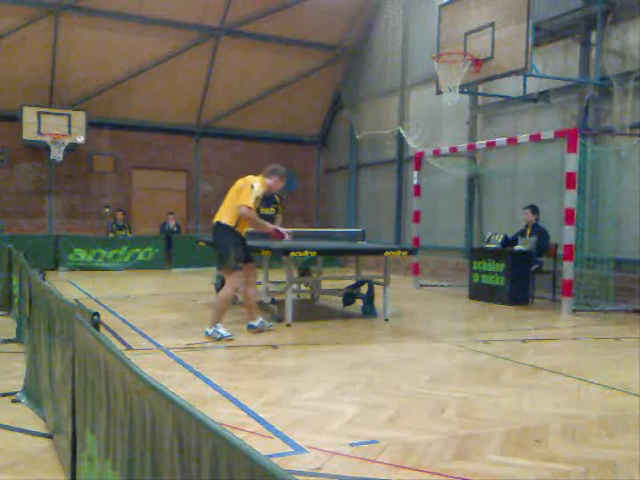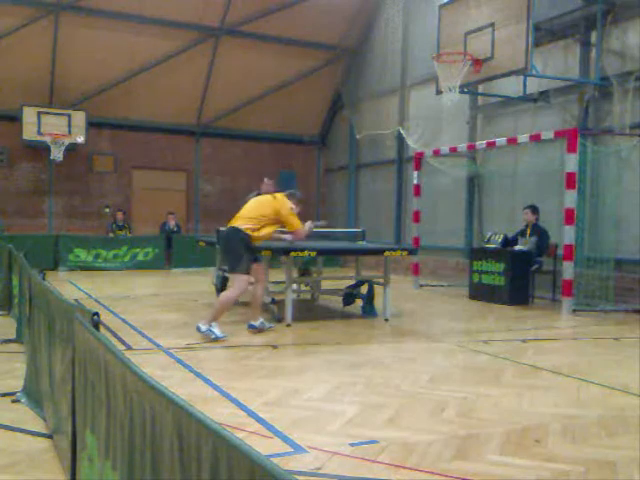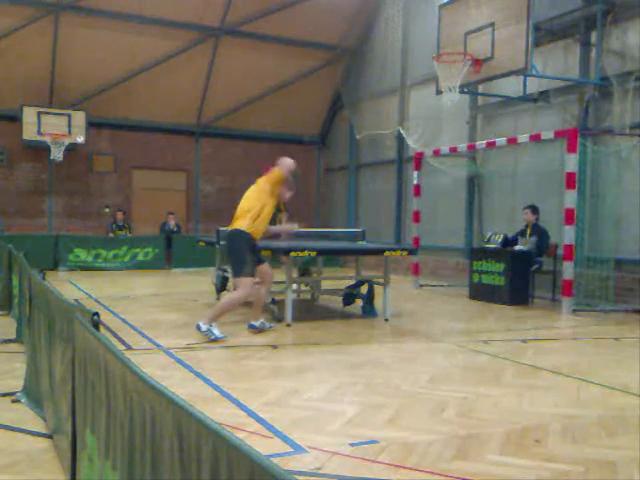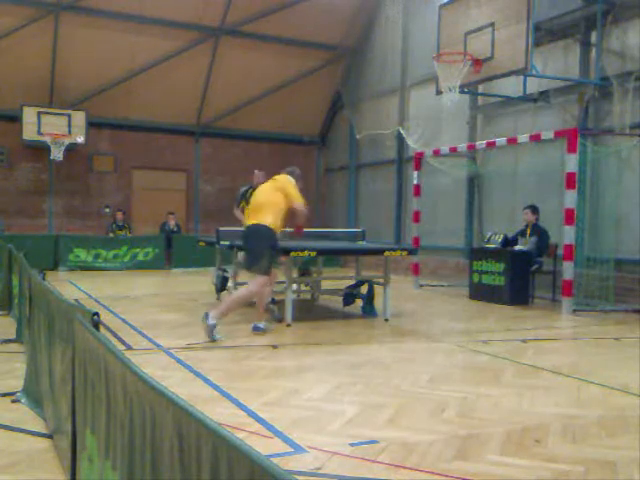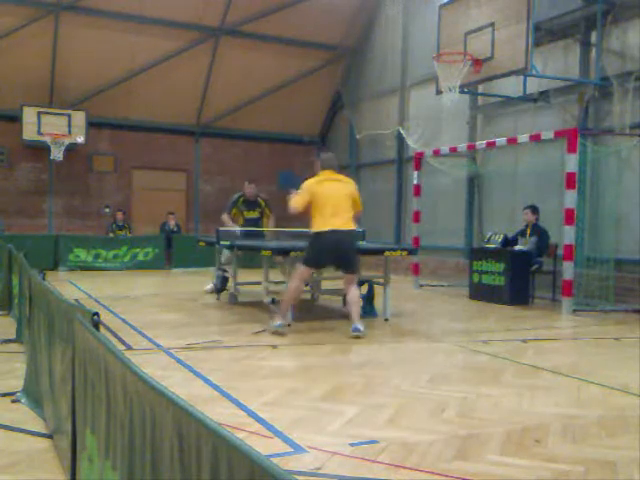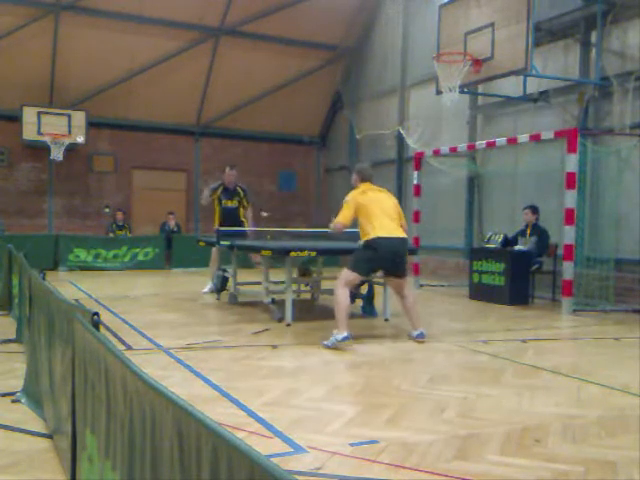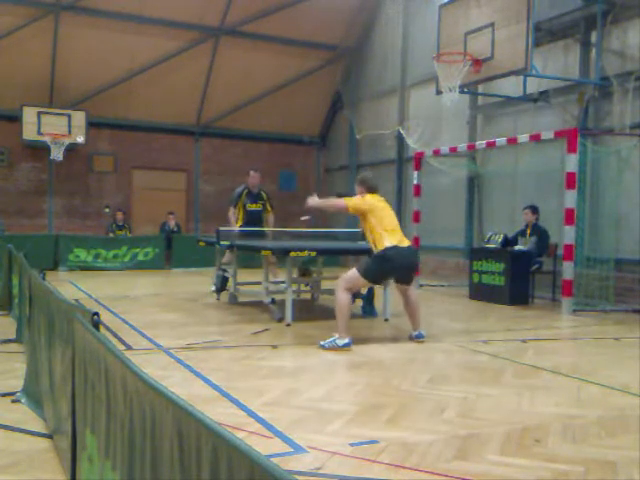
dt=0.5s
person 1, frame 1
left shoulder: (257, 185)
right shoulder: (255, 183)
left elbow: (249, 221)
right elbow: (244, 211)
left wrist: (272, 228)
right wrist: (267, 227)
left hip: (234, 235)
right hip: (226, 233)
left knee: (250, 276)
right knee: (234, 283)
left ankle: (254, 321)
right ankle: (213, 327)
person 1, frame 2
left shoulder: (271, 200)
right shoulder: (285, 204)
right elbow: (299, 234)
left wrist: (283, 236)
right wrist: (307, 227)
left hip: (239, 238)
right hip: (236, 239)
left knee: (261, 277)
right knee: (239, 287)
left ankle: (256, 321)
right ankle: (208, 325)
person 1, frame 3
left shoulder: (267, 195)
right shoulder: (267, 184)
right elbow: (289, 165)
left wrist: (280, 229)
right wrist: (283, 164)
left hip: (247, 241)
right hip: (240, 239)
left knee: (266, 277)
right knee: (245, 291)
left ankle: (256, 322)
right ankle: (206, 324)
person 1, frame 4
left shoulder: (265, 187)
right shoulder: (287, 180)
left elbow: (247, 216)
right elbow: (299, 208)
right wrist: (299, 222)
left hip: (253, 231)
right hip: (262, 234)
left knee: (269, 279)
right knee: (256, 287)
left ankle: (259, 322)
right ankle: (214, 316)
person 1, frame 5
left shoulder: (311, 184)
right shoulder: (350, 184)
left elbow: (294, 209)
right elbow: (357, 213)
left wrist: (294, 198)
left hip: (322, 237)
right hip: (347, 236)
left knee: (298, 279)
right knee: (351, 284)
left ankle: (280, 320)
right ankle: (356, 324)
person 1, frame 6
left shoulder: (355, 195)
right shoulder: (388, 195)
left elbow: (340, 225)
right elbow: (404, 227)
left wrist: (331, 227)
left hip: (377, 245)
right hip: (399, 243)
left knee: (342, 285)
right knee: (403, 289)
left ankle: (341, 333)
right ankle: (417, 331)
person 1, frame 7
left shoulder: (366, 201)
right shoulder: (383, 204)
left elbow: (338, 204)
left wrist: (316, 203)
left hip: (390, 255)
right hip: (410, 254)
left knee: (343, 286)
right knee: (407, 290)
left ankle: (343, 338)
right ankle: (417, 332)
